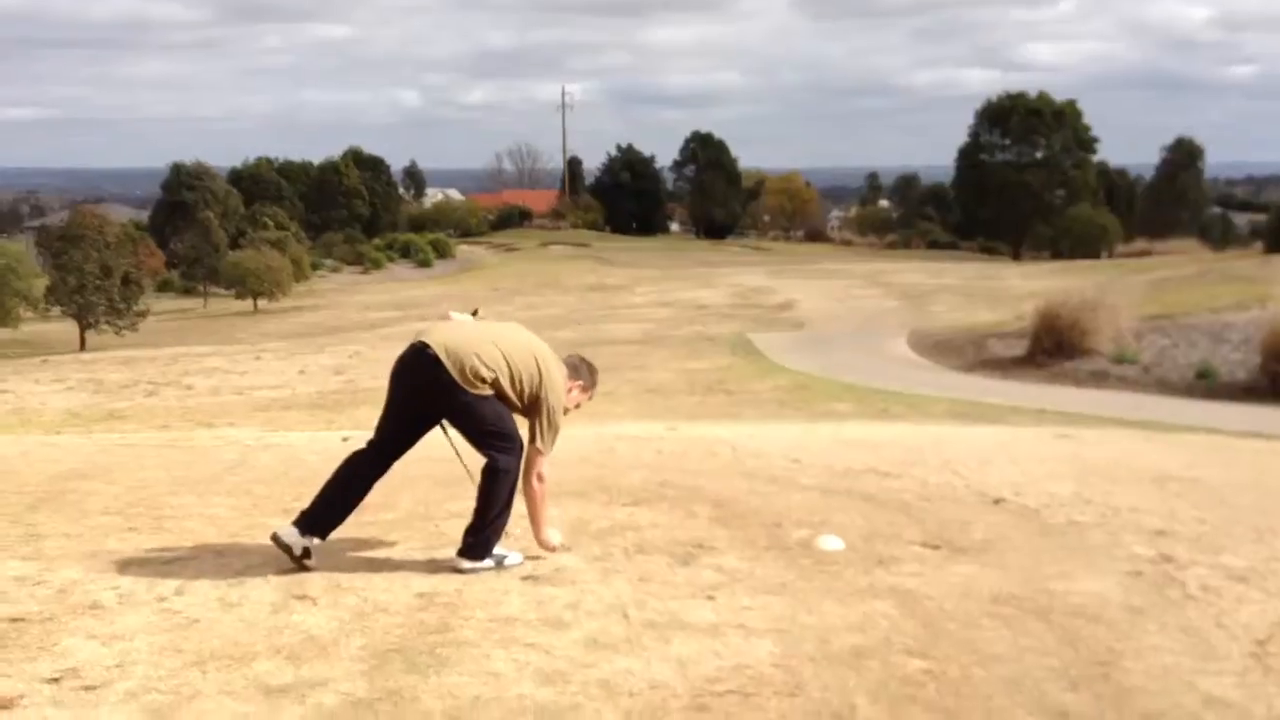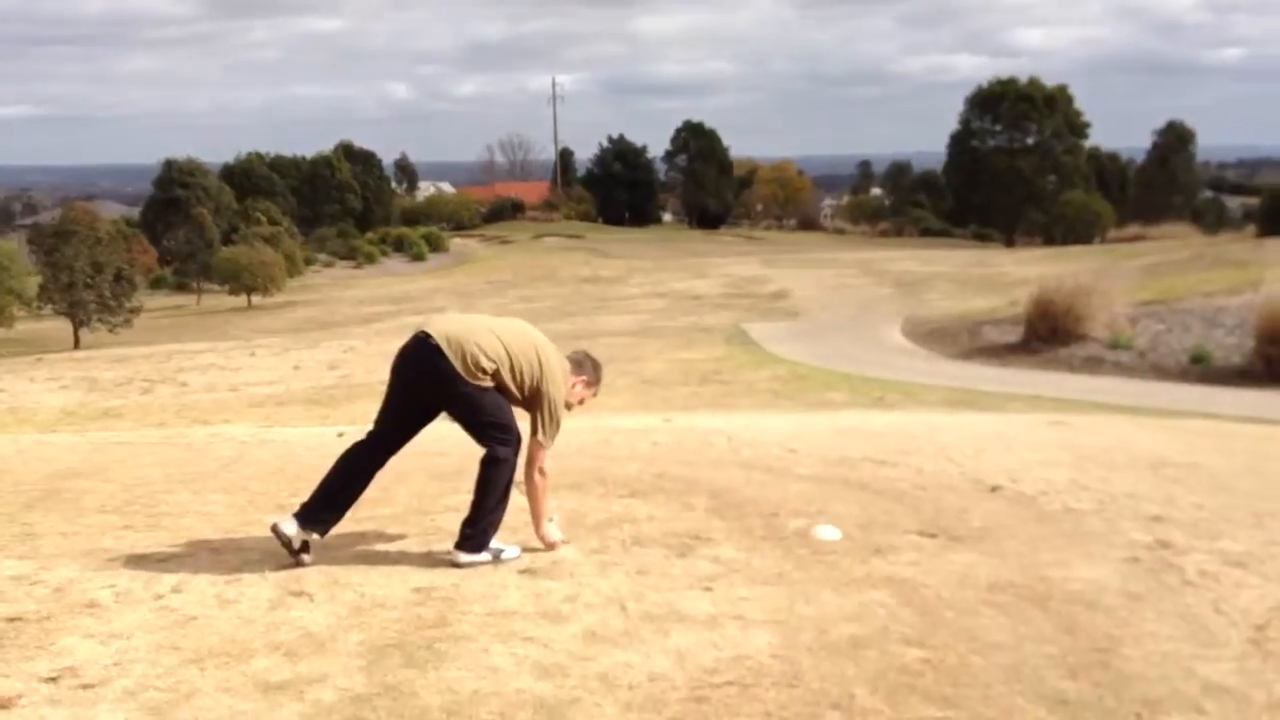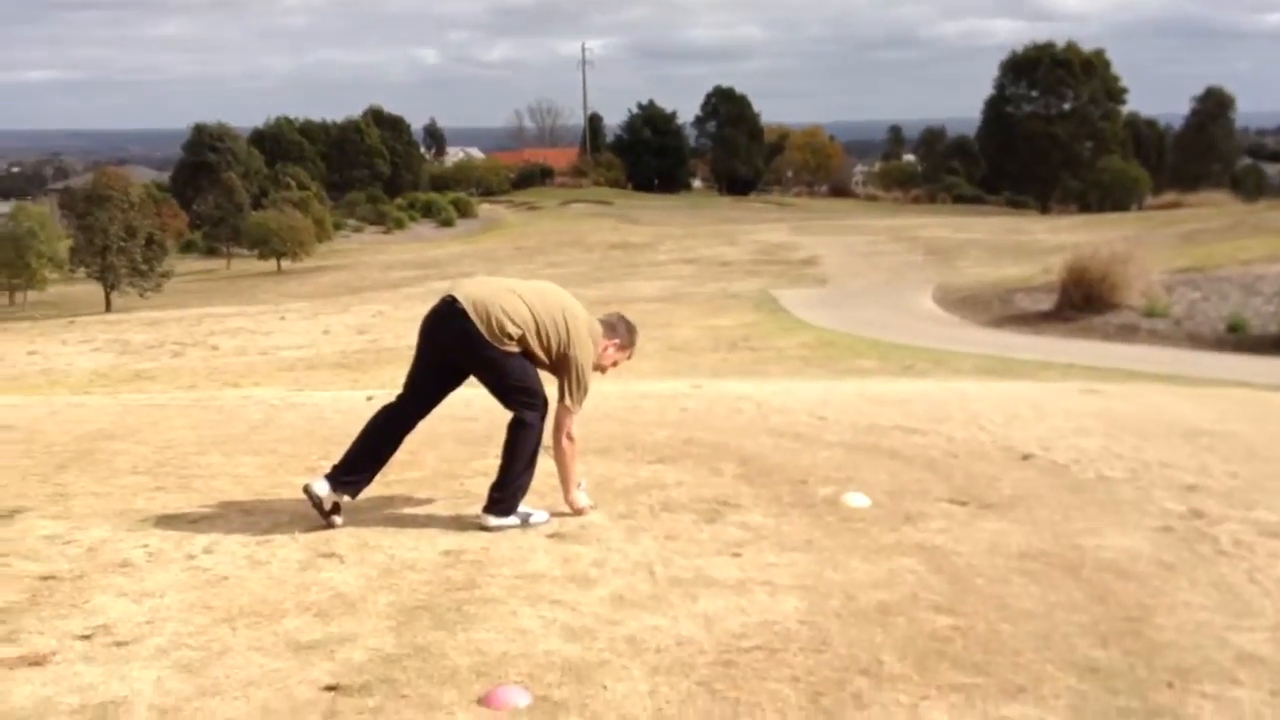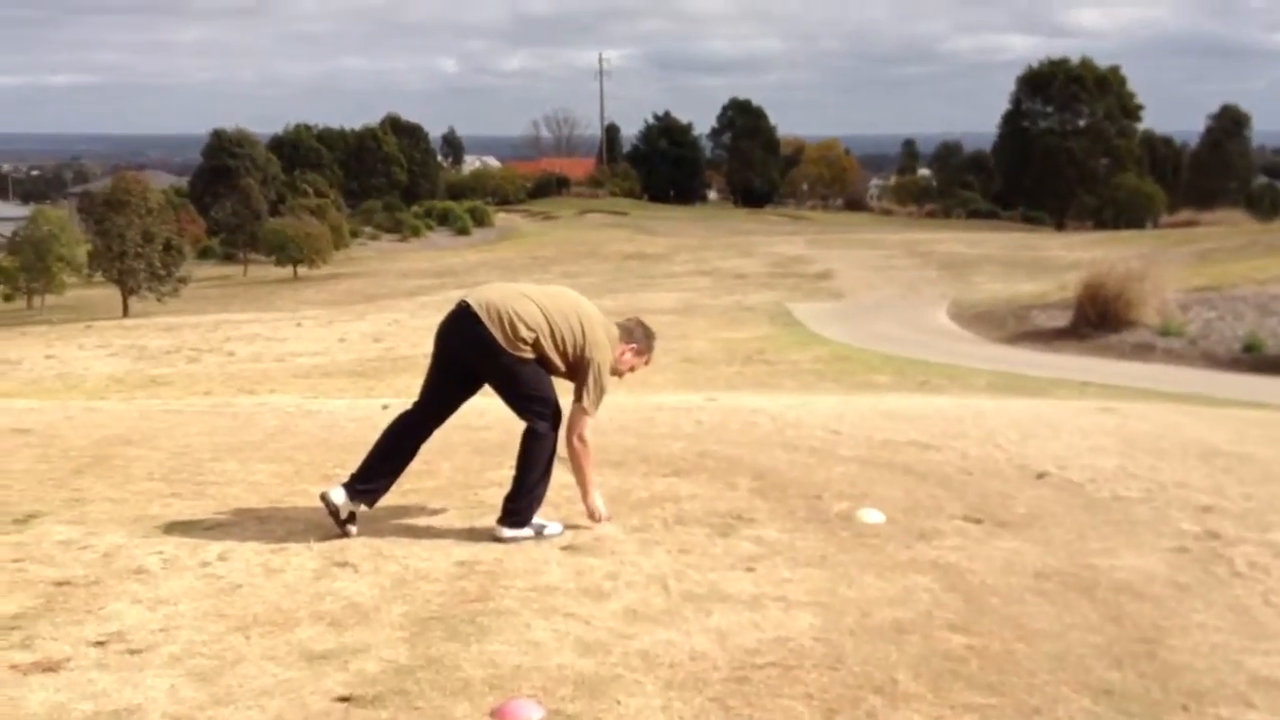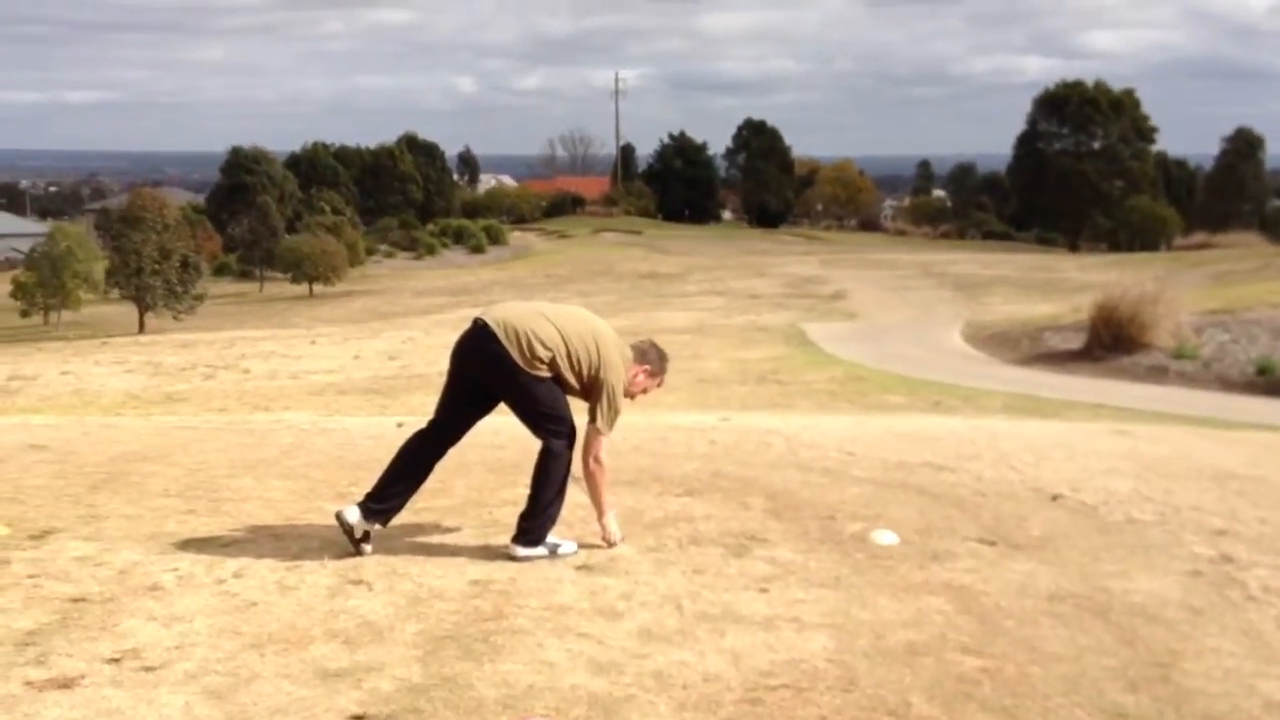
dt=0.5s
person 1, frame 1
left shoulder: (515, 333)
right shoulder: (553, 387)
left elbow: (454, 318)
right elbow: (535, 473)
right wrist: (542, 531)
left hip: (418, 354)
right hip: (460, 373)
left knee: (380, 451)
right knee: (507, 452)
left ankle: (303, 532)
right ankle: (477, 552)
person 1, frame 2
left shoulder: (538, 351)
right shoulder: (555, 383)
right elbow: (536, 467)
right wrist: (543, 526)
left hip: (421, 346)
right hip: (458, 363)
left knee: (380, 442)
right knee: (504, 444)
left ankle: (302, 525)
right ankle: (474, 545)
person 1, frame 3
left shoulder: (573, 319)
right shoulder: (583, 346)
right elbow: (564, 433)
right wrist: (572, 492)
left hip: (450, 308)
right hip: (484, 326)
left knee: (409, 405)
right knee: (531, 409)
left ankle: (334, 487)
right ankle: (502, 509)
person 1, frame 4
left shoulder: (592, 324)
right shoulder: (600, 351)
right elbow: (577, 435)
right wrist: (590, 494)
left hip: (465, 316)
right hip: (500, 333)
left knee: (425, 413)
right knee: (545, 419)
left ankle: (351, 495)
right ankle: (517, 521)
person 1, frame 5
left shoulder: (605, 345)
right shoulder: (614, 371)
right elbow: (593, 456)
right wrist: (605, 515)
left hip: (482, 334)
right hip: (517, 352)
left knee: (440, 432)
right knee: (560, 438)
left ankle: (366, 514)
right ankle: (531, 539)
